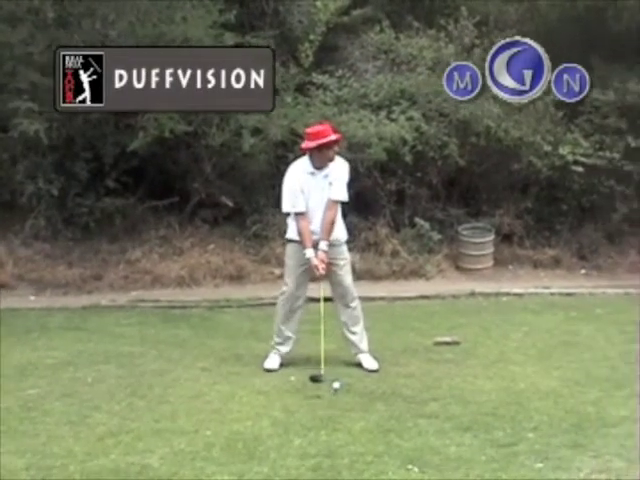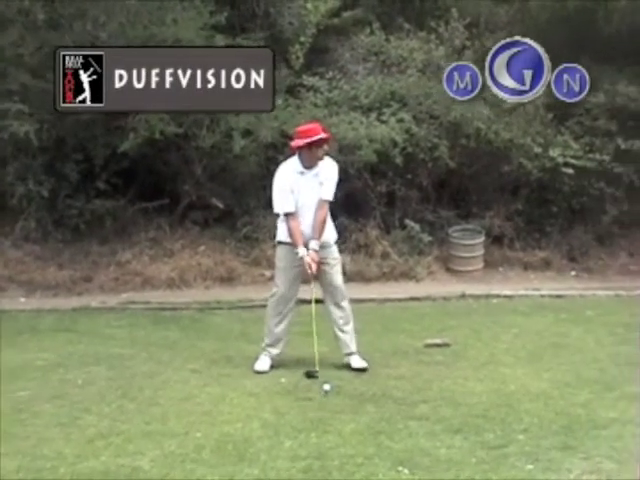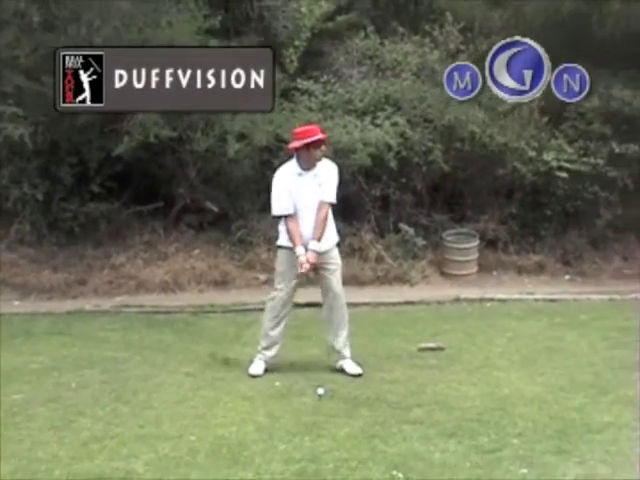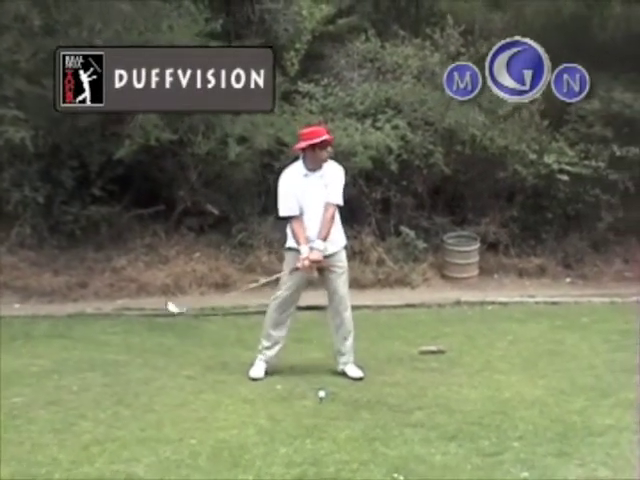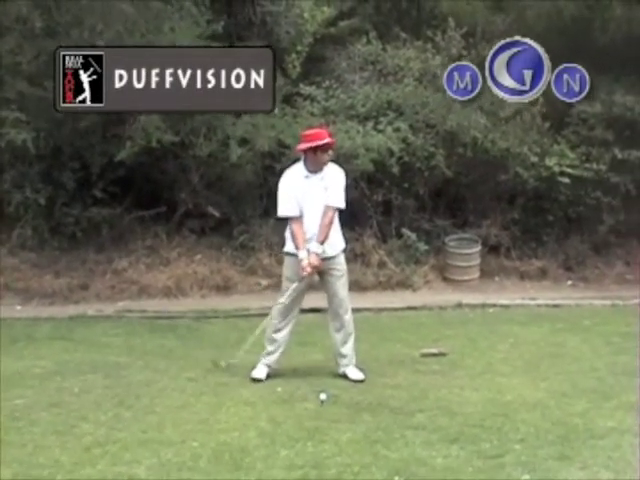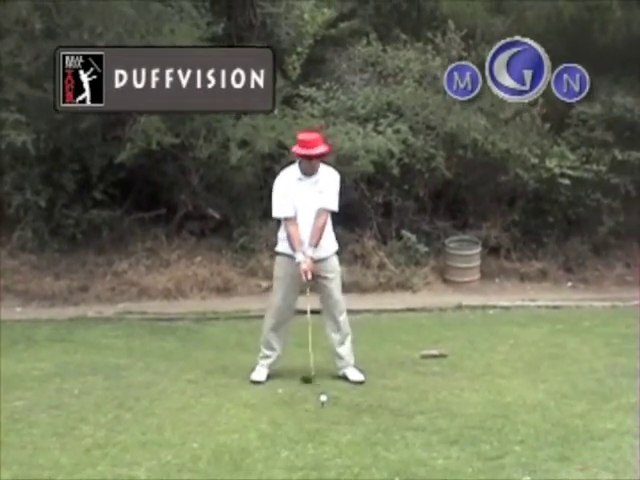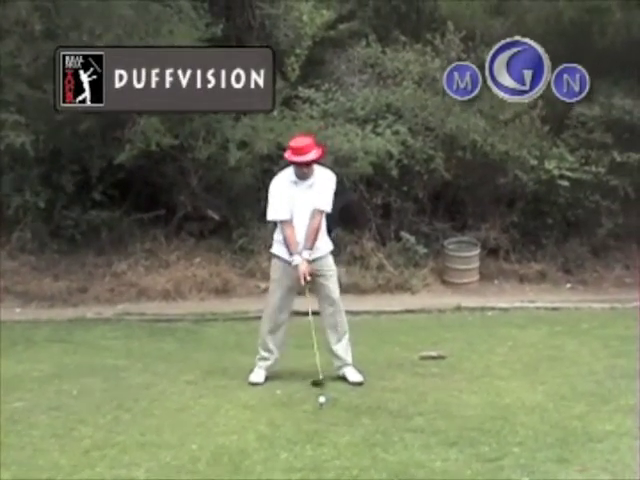
dt=0.3s
person 1, frame 1
left shoulder: (340, 167)
right shoulder: (295, 173)
left elbow: (332, 209)
right elbow: (300, 217)
left wrist: (323, 248)
right wrist: (310, 253)
left hip: (333, 241)
right hip: (300, 241)
left knee: (347, 294)
right knee: (290, 295)
left ankle: (362, 351)
right ankle: (278, 350)
person 1, frame 2
left shoulder: (330, 167)
right shoulder: (285, 173)
left elbow: (322, 208)
right elbow: (290, 217)
left wrist: (314, 247)
right wrist: (302, 252)
left hip: (324, 242)
right hip: (290, 243)
left knee: (338, 293)
right knee: (281, 296)
left ankle: (350, 352)
right ankle: (268, 352)
person 1, frame 3
left shoulder: (329, 169)
right shoulder: (283, 176)
left elbow: (323, 210)
right elbow: (289, 219)
left wrist: (313, 248)
right wrist: (300, 252)
left hip: (325, 246)
right hip: (291, 246)
left knee: (336, 298)
right knee: (279, 300)
left ankle: (343, 356)
right ankle: (264, 356)
person 1, frame 4
left shoulder: (335, 171)
right shoulder: (289, 177)
left elbow: (330, 211)
right elbow: (295, 219)
left wrist: (319, 247)
right wrist: (304, 250)
left hip: (333, 248)
right hip: (298, 248)
left knee: (341, 304)
right knee: (283, 301)
left ankle: (346, 360)
right ankle: (263, 357)
person 1, frame 5
left shoulder: (336, 174)
right shoulder: (290, 178)
left elbow: (329, 214)
right elbow: (294, 221)
left wrist: (317, 251)
right wrist: (303, 255)
left hip: (331, 251)
right hip: (298, 251)
left knee: (341, 306)
right knee: (286, 306)
left ankle: (347, 363)
right ankle: (267, 361)
person 1, frame 6
left shoulder: (331, 176)
right shoulder: (284, 180)
left elbow: (322, 216)
right elbow: (289, 222)
left wrist: (310, 253)
right wrist: (300, 257)
left hip: (324, 254)
right hip: (289, 254)
left knee: (335, 307)
right knee: (279, 309)
left ankle: (346, 364)
right ankle: (264, 362)
person 1, frame 7
left shoulder: (326, 177)
right shoulder: (279, 183)
left elbow: (316, 218)
right elbow: (285, 224)
left wrist: (306, 255)
right wrist: (297, 260)
left hip: (319, 254)
right hip: (286, 256)
left knee: (333, 306)
right knee: (275, 311)
left ankle: (344, 364)
right ankle: (262, 364)
